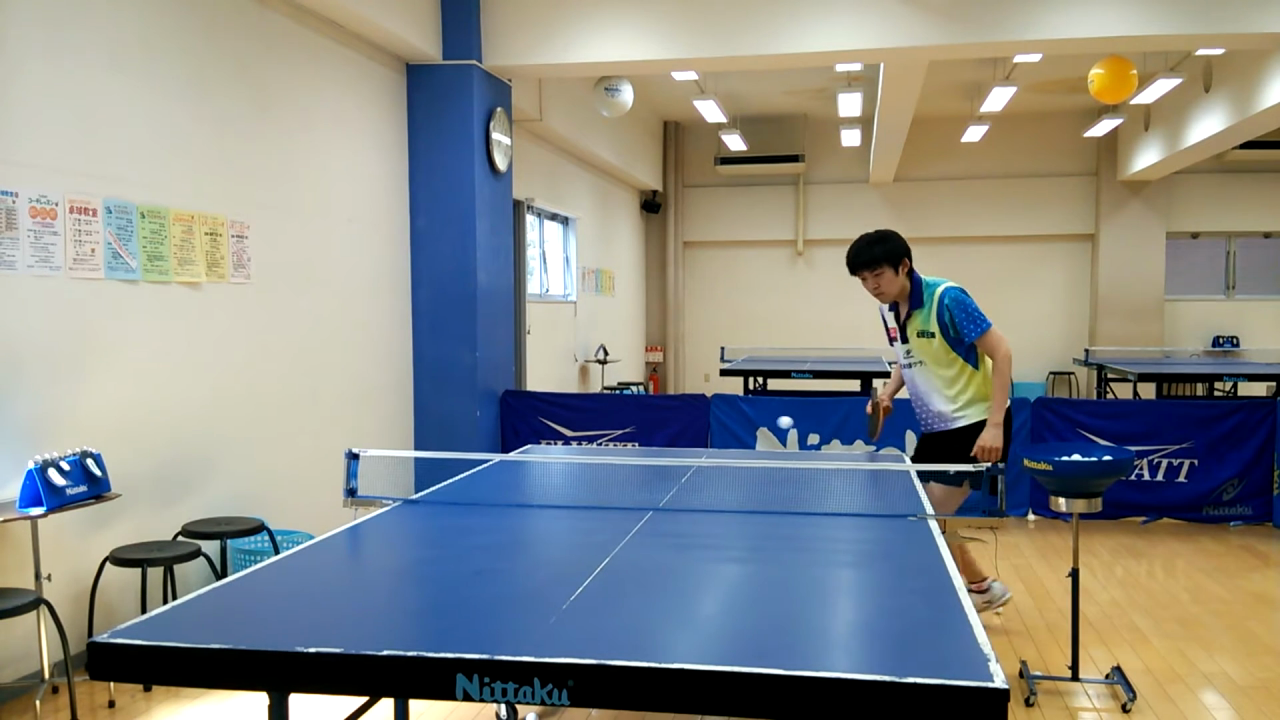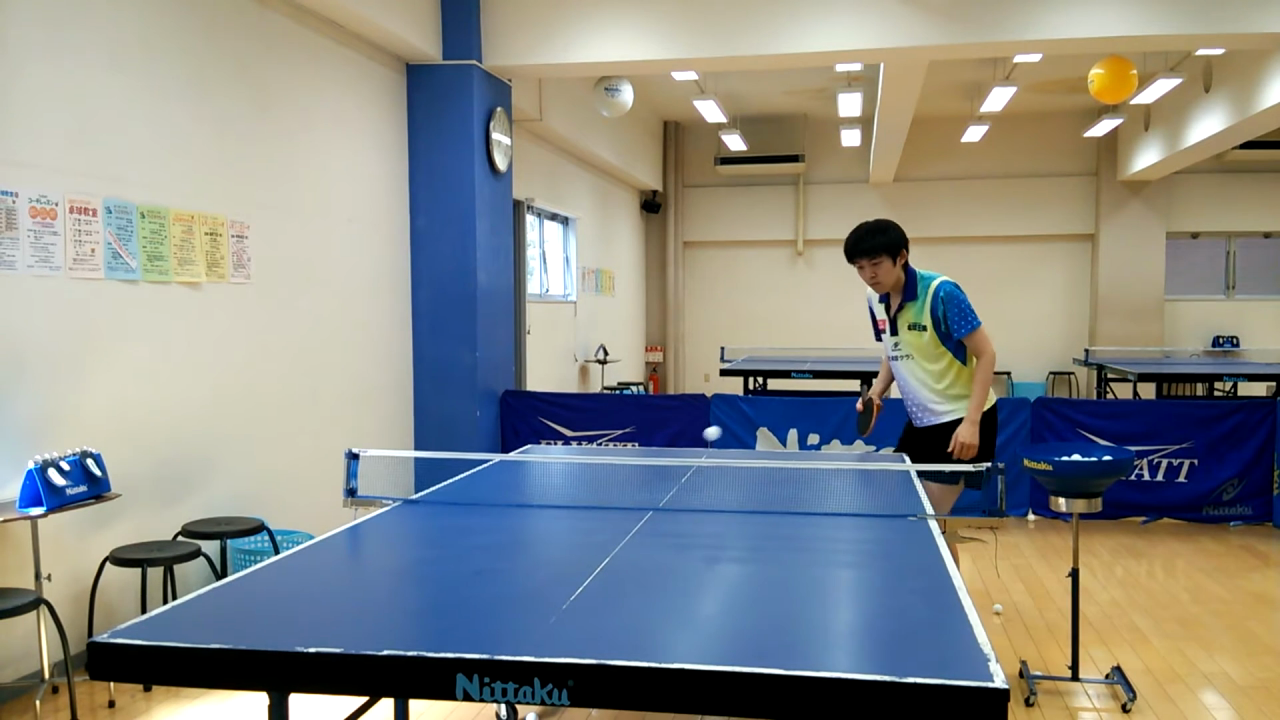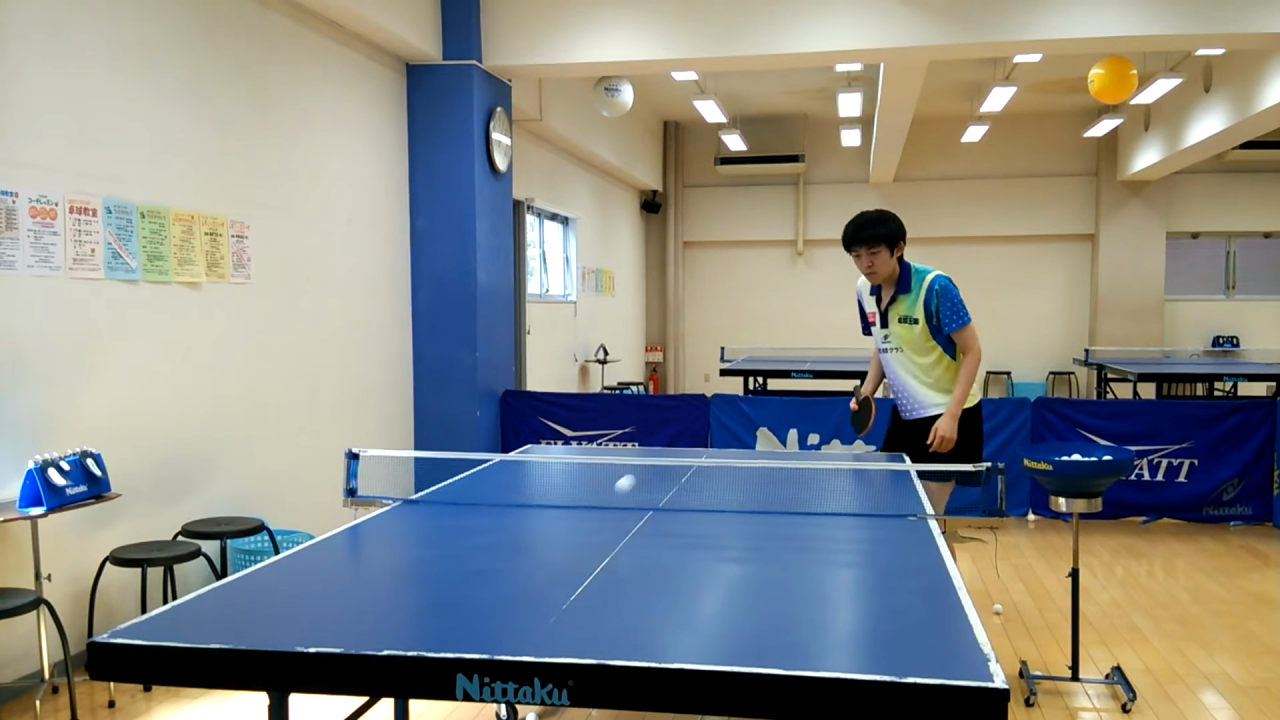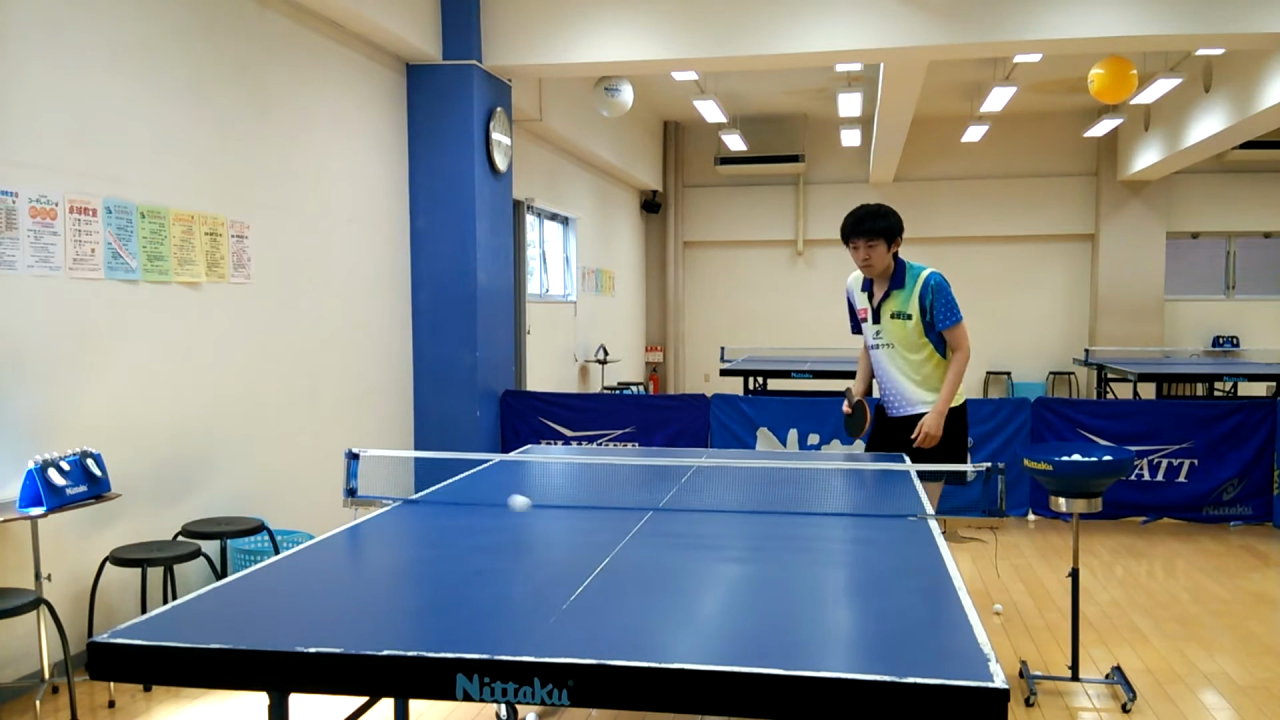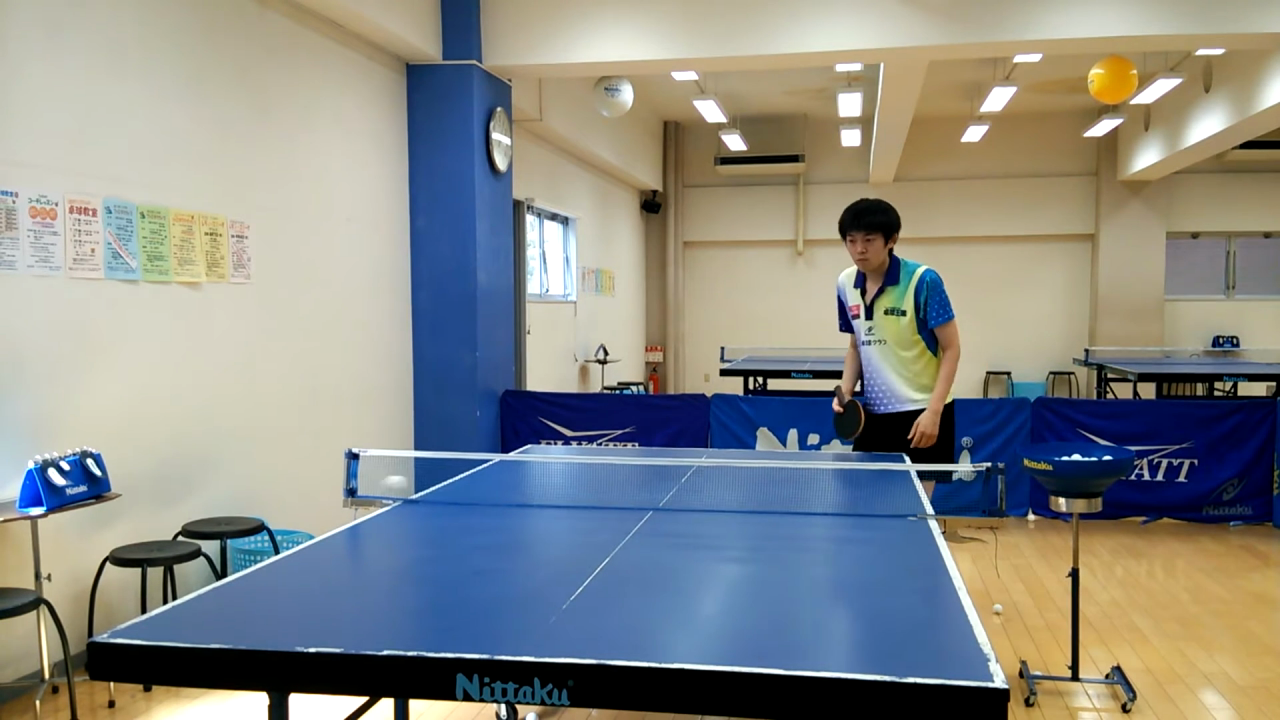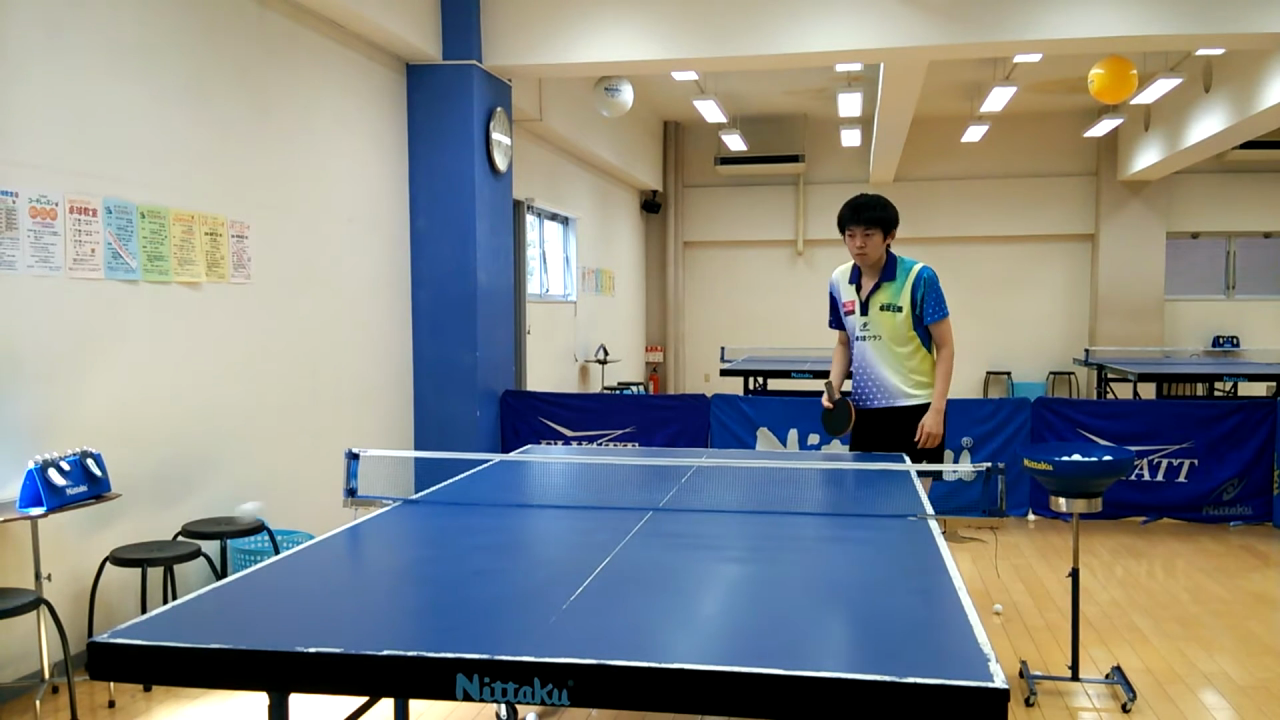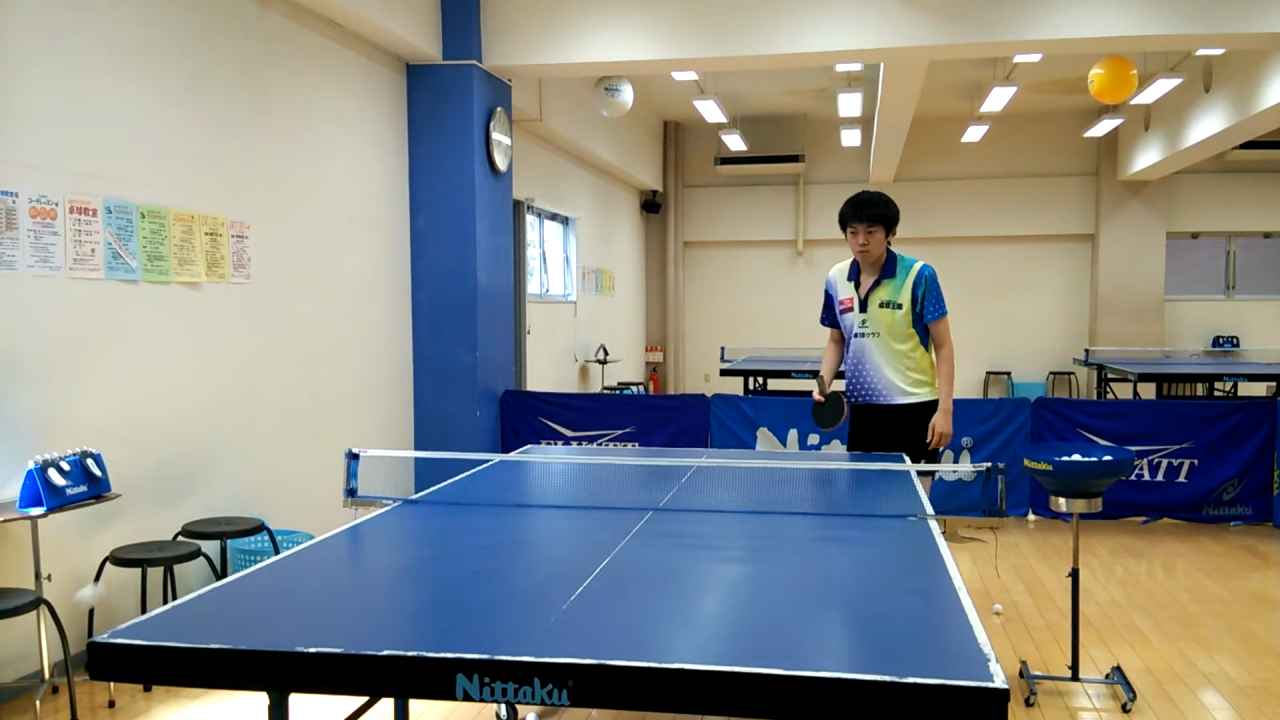
dt=0.1s
person 1, frame 1
left shoulder: (947, 298)
right shoulder: (888, 306)
left elbow: (1000, 353)
left wrist: (995, 425)
right wrist: (887, 392)
left hip: (971, 422)
right hip: (936, 426)
left knee: (931, 519)
right ankle: (982, 585)
person 1, frame 2
left shoulder: (941, 293)
right shoulder: (876, 298)
left elbow: (985, 355)
left wrist: (972, 424)
right wrist: (876, 392)
left hip: (959, 420)
right hip: (919, 422)
person 1, frame 3
left shoulder: (935, 287)
right shoulder: (865, 291)
left elbow: (972, 351)
left wrist: (951, 414)
right wrist: (867, 391)
left hip: (945, 417)
right hip: (905, 415)
person 1, frame 4
left shoulder: (929, 283)
right shoulder: (855, 288)
left elbow: (961, 349)
left wrist: (937, 412)
right wrist: (857, 394)
left hip: (933, 415)
right hip: (889, 415)
person 1, frame 5
left shoulder: (923, 282)
right shoulder: (846, 285)
left elbow: (951, 349)
left wrist: (934, 410)
right wrist: (845, 392)
left hip: (920, 413)
right hip: (874, 415)
person 1, frame 6
left shoulder: (919, 278)
right shoulder: (839, 282)
left elbow: (945, 347)
left wrist: (937, 409)
right wrist: (834, 388)
left hip: (915, 410)
right hip: (866, 412)
person 1, frame 7
left shoulder: (919, 275)
right shoulder: (836, 279)
left elbow: (943, 346)
left wrist: (945, 409)
right wrist: (824, 382)
left hip: (914, 407)
right hip: (864, 408)
